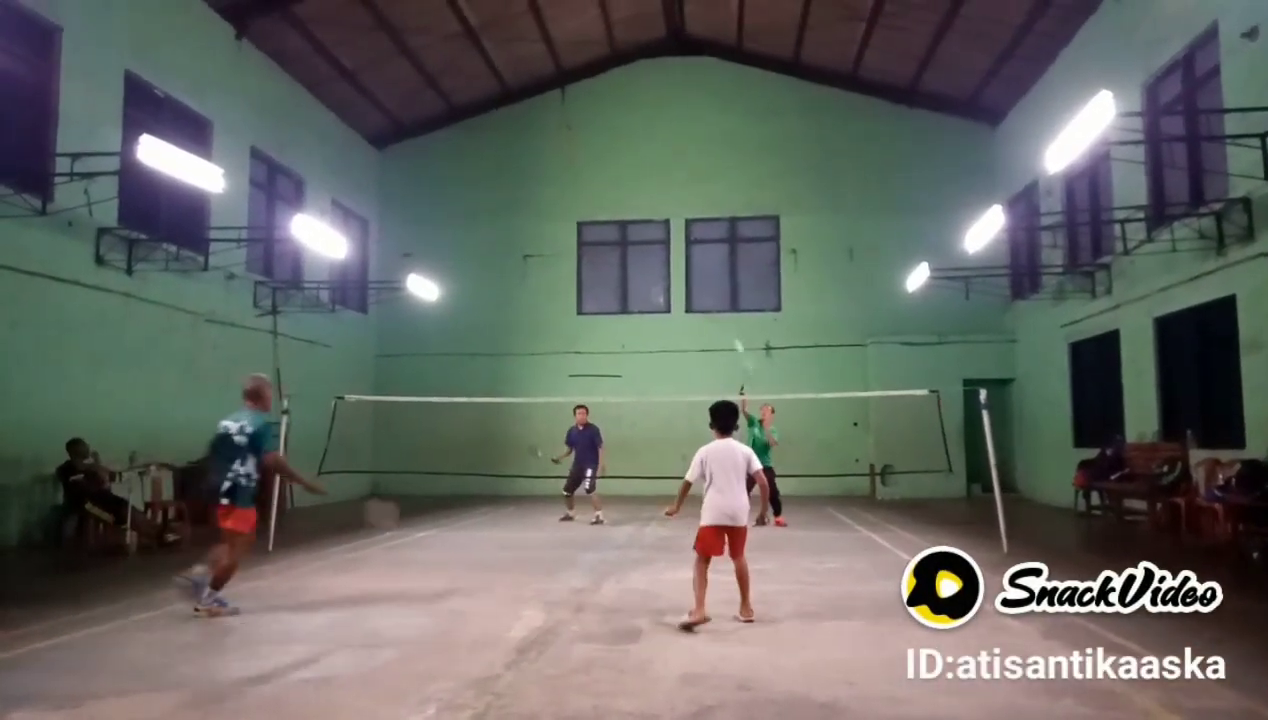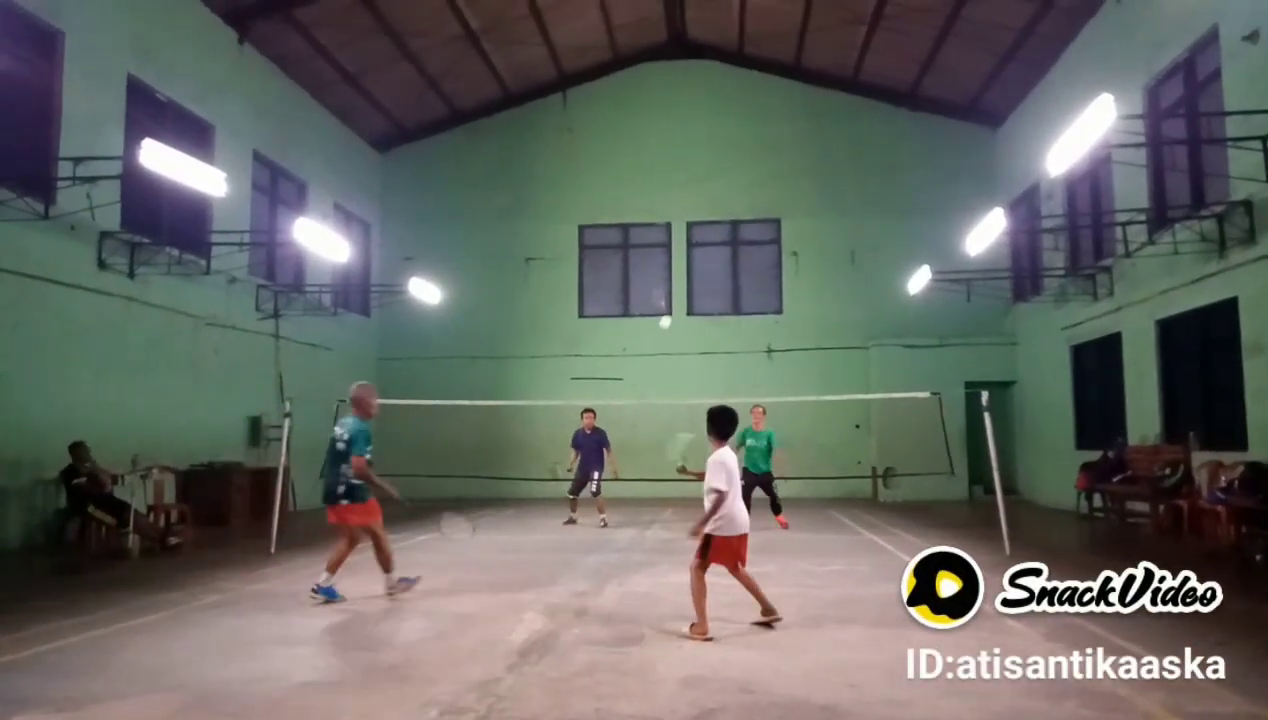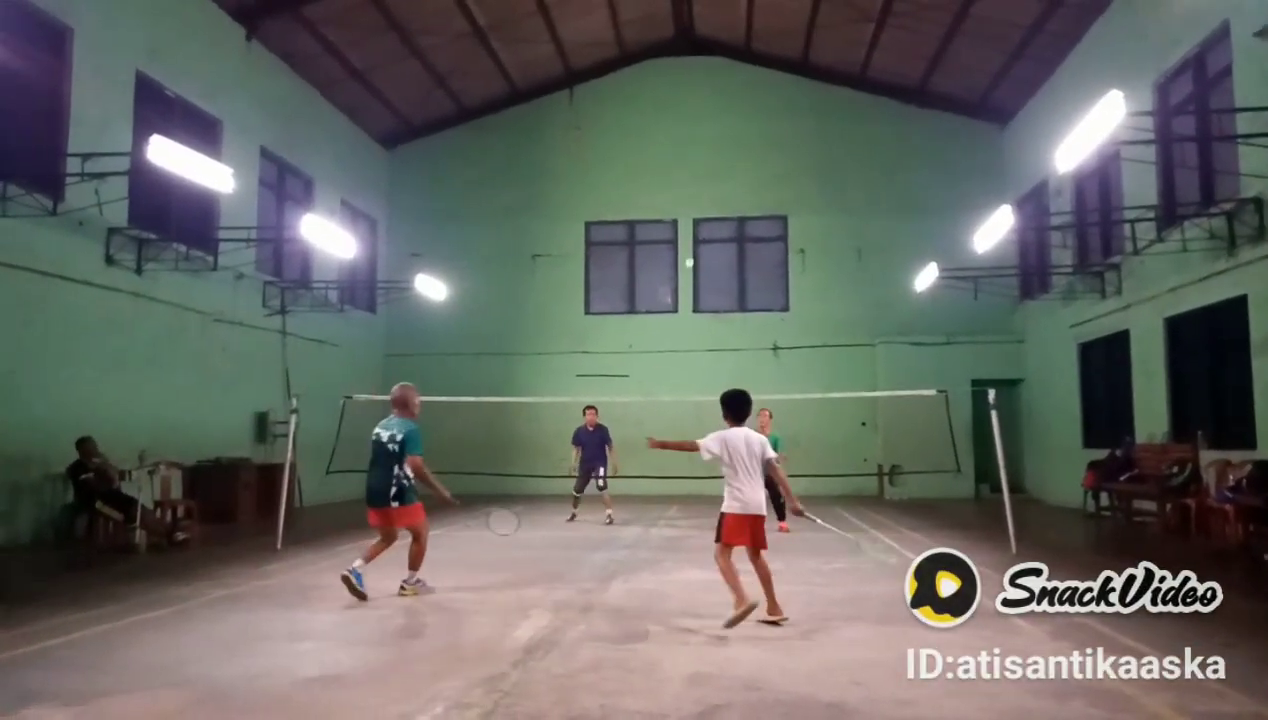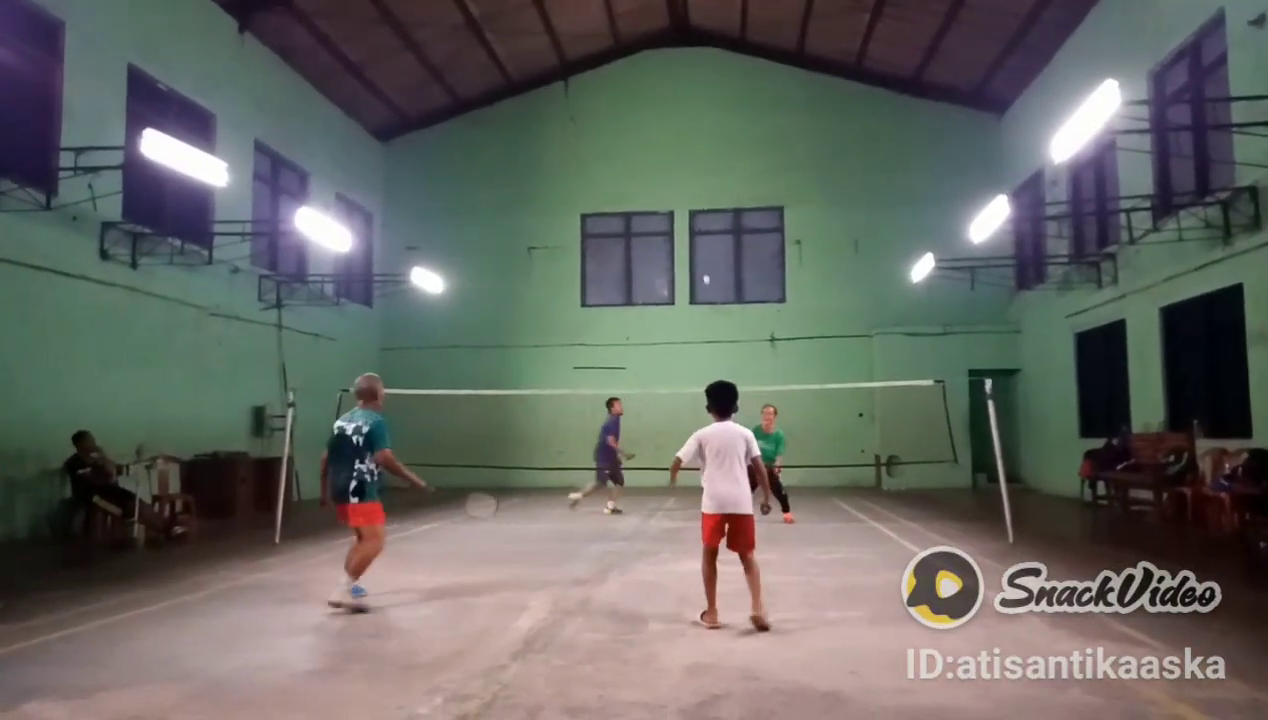
dt=0.5s
person 1, frame 1
left shoulder: (704, 452)
right shoulder: (745, 451)
left elbow: (688, 483)
right elbow: (763, 482)
left wrist: (677, 506)
right wrist: (764, 510)
left hip: (713, 514)
right hip: (739, 513)
left knee: (701, 563)
right knee: (738, 558)
left ankle: (699, 610)
right ankle: (745, 608)
person 1, frame 2
left shoulder: (716, 459)
right shoulder: (729, 455)
left elbow: (720, 496)
left wrist: (701, 523)
right wrist: (691, 473)
left hip: (722, 524)
right hip: (739, 522)
left knee: (697, 569)
right knee: (736, 569)
left ankle: (701, 625)
right ankle: (768, 610)
person 1, frame 3
left shoulder: (721, 438)
right shoulder: (760, 439)
left elbow: (694, 445)
right elbow: (775, 469)
left wrist: (662, 444)
right wrist: (792, 500)
left hip: (736, 505)
right hip: (758, 505)
left knee: (722, 554)
right knee: (756, 555)
left ankle: (742, 600)
right ankle: (774, 609)
person 1, frame 4
left shoulder: (702, 435)
right shoulder: (746, 434)
left elbow: (677, 462)
right elbow: (760, 469)
left wrist: (672, 479)
right wrist: (766, 497)
left hip: (714, 502)
right hip: (741, 502)
left knee: (709, 556)
right knee: (747, 556)
left ankle: (711, 613)
right ankle: (758, 608)
person 2, frame 1
left shoulder: (227, 422)
right shoulder: (262, 424)
left elbow: (212, 455)
right elbow: (272, 461)
right wrist: (304, 482)
left hip: (223, 490)
right hip: (239, 494)
left knee: (230, 545)
right knee: (235, 551)
left ankle: (199, 573)
right ankle: (207, 599)
person 2, frame 2
left shoulder: (343, 424)
right shoulder: (360, 429)
right elbow: (358, 467)
right wrist: (384, 488)
left hip: (335, 492)
right hip: (352, 492)
left knee: (348, 539)
right knee: (379, 534)
left ankle: (323, 585)
right ankle: (392, 582)
person 2, frame 3
left shoulder: (381, 427)
right shoulder: (410, 429)
right elbow: (416, 466)
right wrist: (440, 490)
left hip: (375, 492)
right hip: (397, 493)
left knee: (387, 537)
right knee: (420, 534)
left ankle: (355, 569)
right ankle: (410, 582)
person 2, frame 4
left shoulder: (341, 421)
right shoulder: (375, 422)
left elbow: (326, 459)
right elbow: (386, 459)
left wrist: (325, 489)
right wrist: (414, 480)
left hip: (341, 489)
right hip: (361, 491)
left knee: (363, 537)
right knee: (374, 542)
left ankle: (347, 586)
right ankle: (344, 590)
